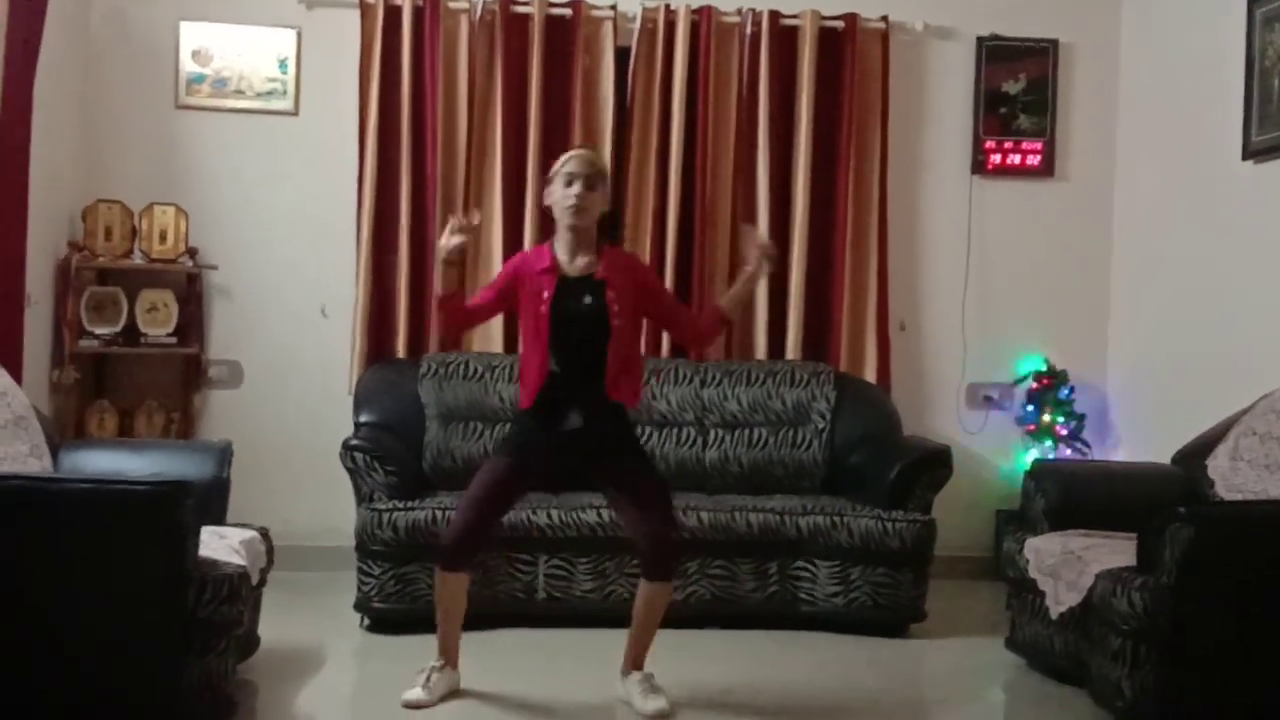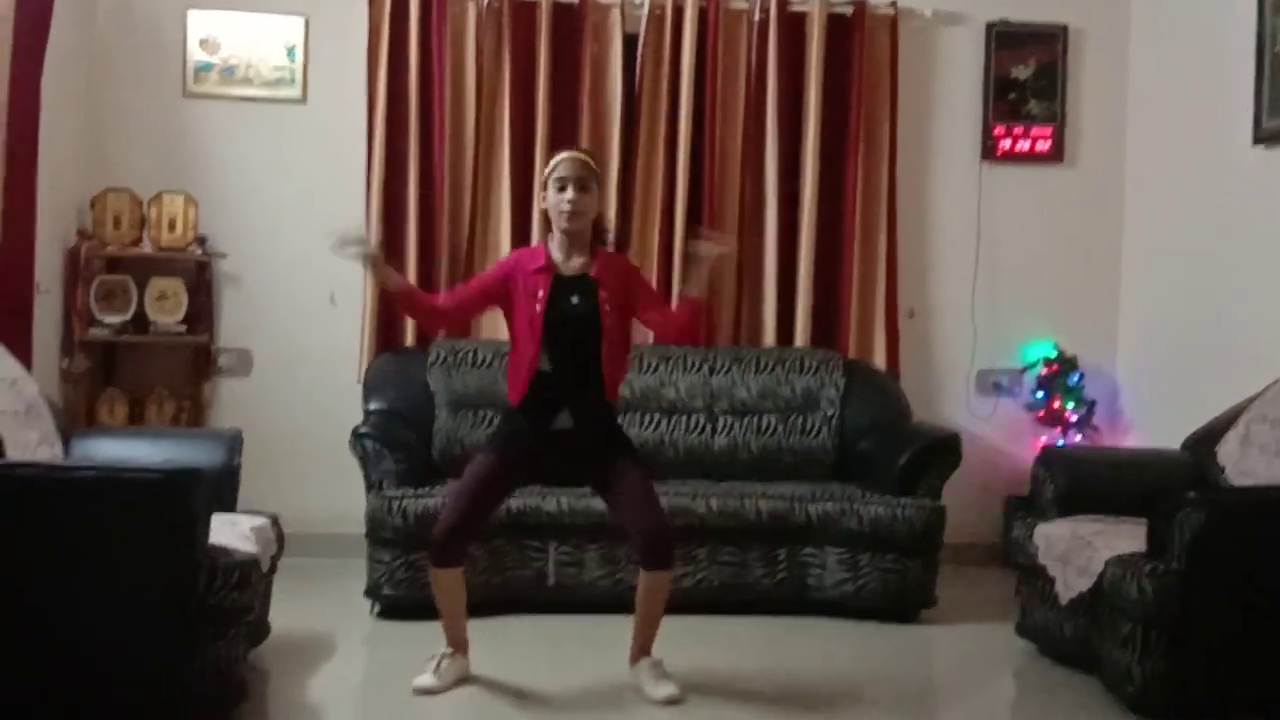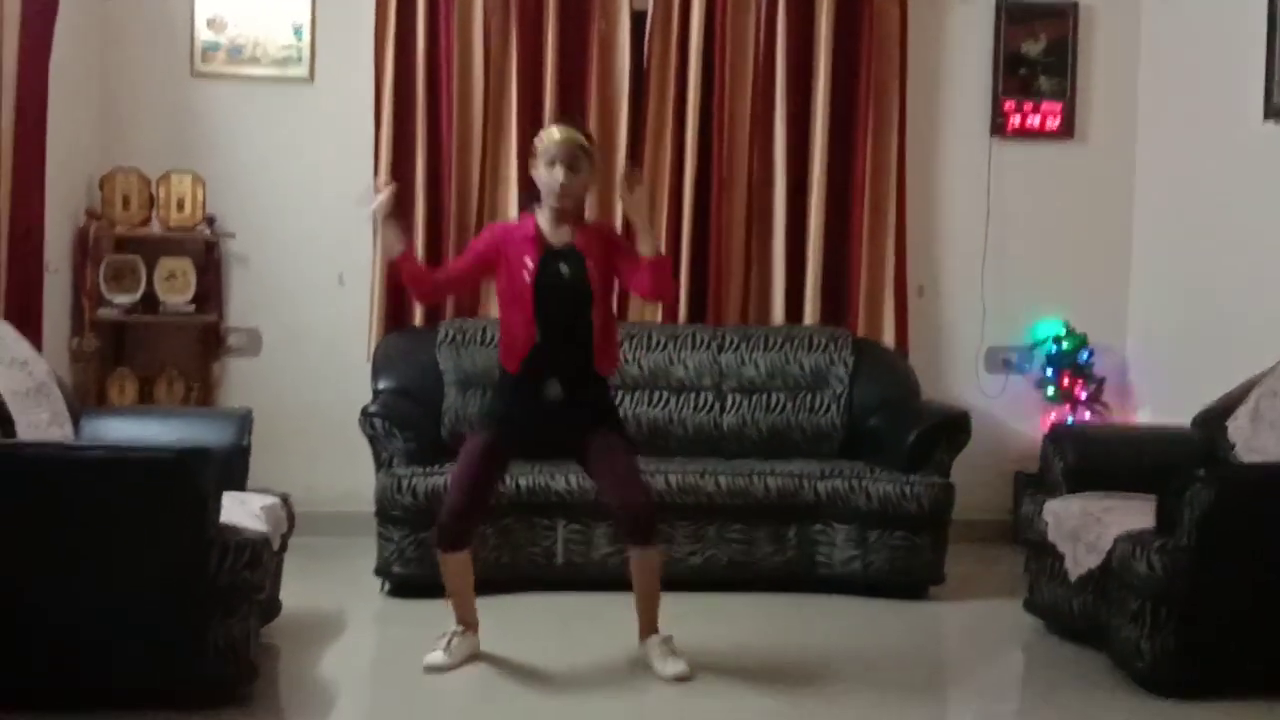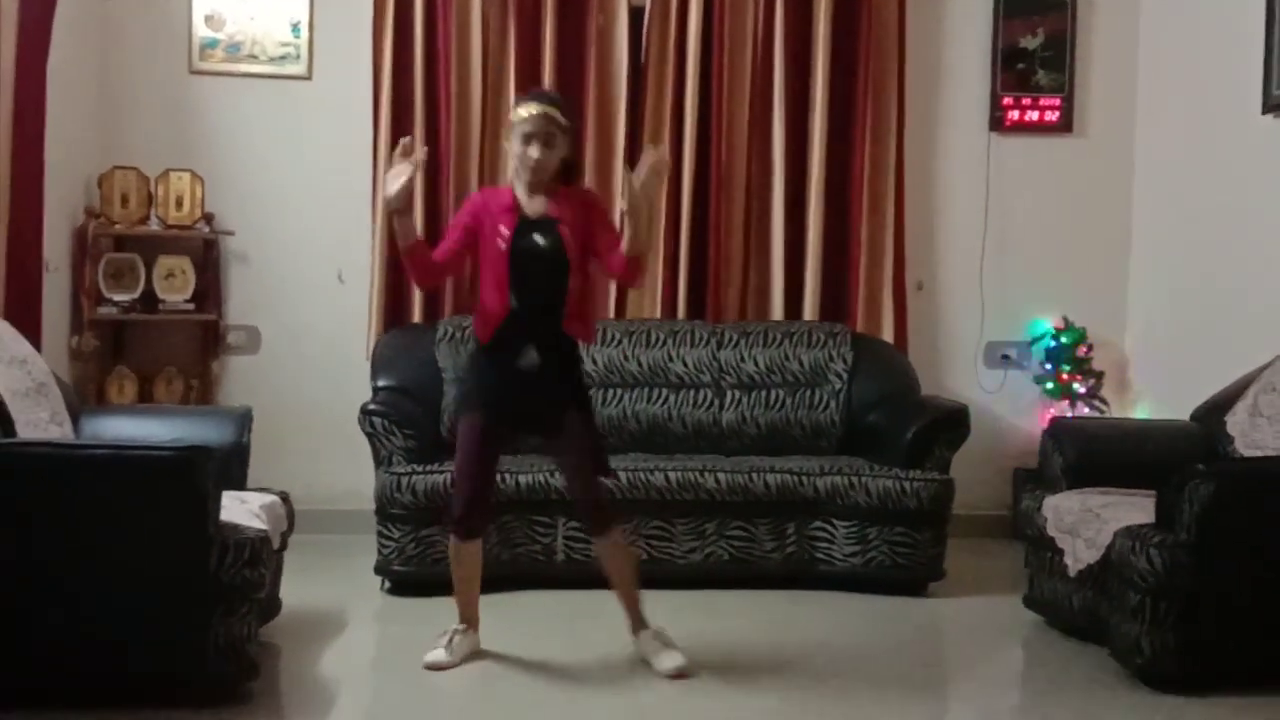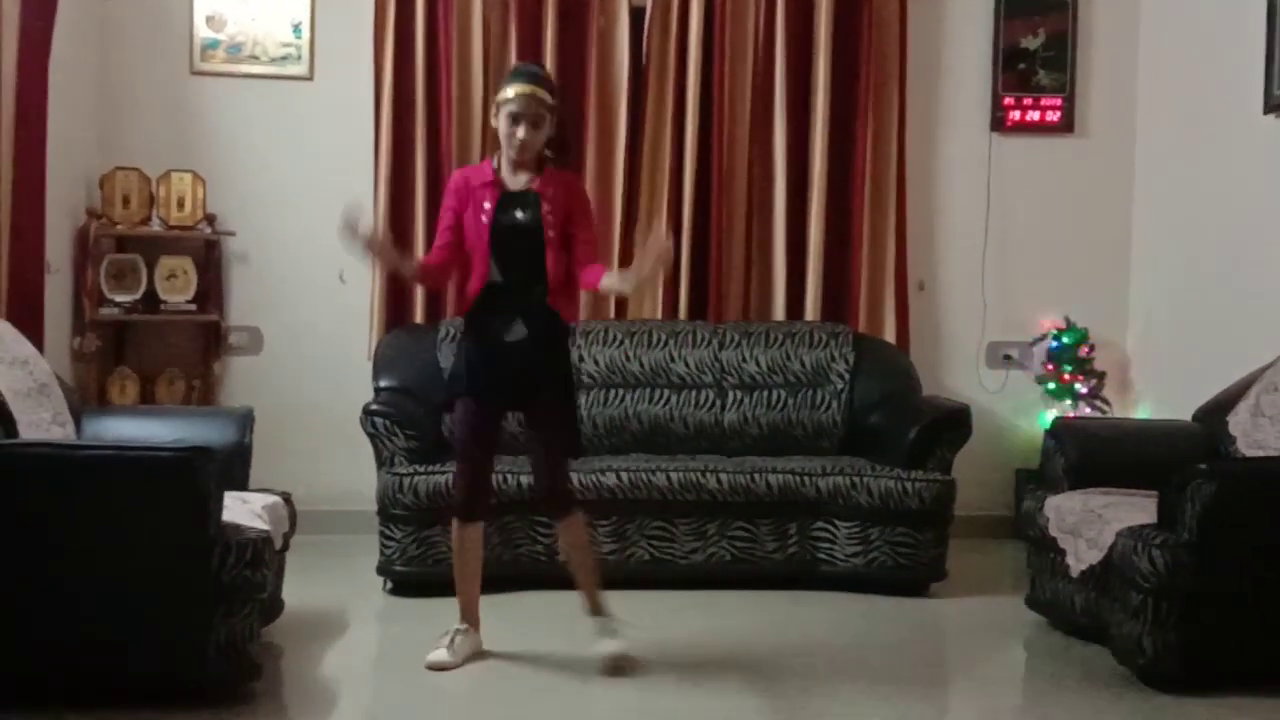
dt=0.1s
person 1, frame 1
left shoulder: (629, 271)
right shoulder: (527, 267)
left elbow: (693, 331)
right elbow: (458, 321)
left wrist: (749, 278)
right wrist: (446, 262)
left hip: (606, 426)
right hip: (538, 426)
left knee: (661, 548)
right knee: (456, 540)
left ankle: (634, 673)
right ankle: (446, 666)
person 1, frame 2
left shoulder: (619, 274)
right shoulder: (516, 269)
left elbow: (677, 331)
right elbow: (438, 313)
left wrist: (700, 275)
right wrist: (386, 273)
left hip: (594, 430)
right hip: (526, 426)
left knee: (655, 535)
right knee: (447, 535)
left ankle: (643, 658)
right ankle: (456, 653)
person 1, frame 3
left shoulder: (606, 243)
right shoulder: (504, 238)
left elbow: (657, 290)
right elbow: (434, 288)
left wrist: (641, 225)
right wrist: (390, 233)
left hip: (585, 401)
right hip: (518, 397)
left knee: (636, 510)
right knee: (453, 519)
left ankle: (651, 635)
right ankle: (466, 630)
person 1, frame 4
left shoulder: (583, 208)
right shoulder: (481, 207)
left elbow: (621, 270)
right elbow: (430, 273)
left wrist: (635, 202)
right wrist: (397, 210)
left hip: (558, 370)
right hip: (493, 367)
left knee: (591, 503)
right knee: (464, 505)
left ankle: (642, 628)
right ankle: (466, 626)
person 1, frame 5
left shoulder: (566, 189)
right shoulder: (465, 185)
left elbow: (586, 266)
right elbow: (436, 268)
left wrist: (627, 279)
right wrist: (388, 254)
left hip: (543, 349)
right hip: (481, 346)
left knee: (553, 487)
right knee: (469, 490)
left ankle: (599, 613)
right ankle: (468, 627)
